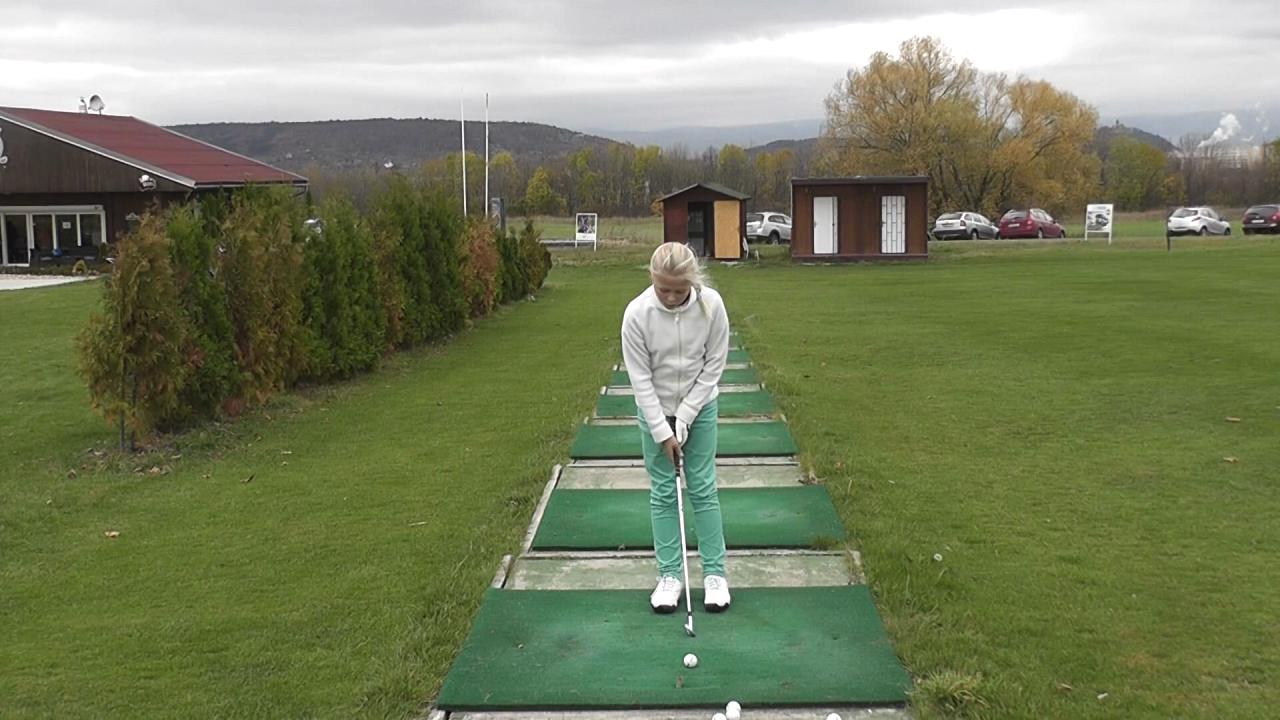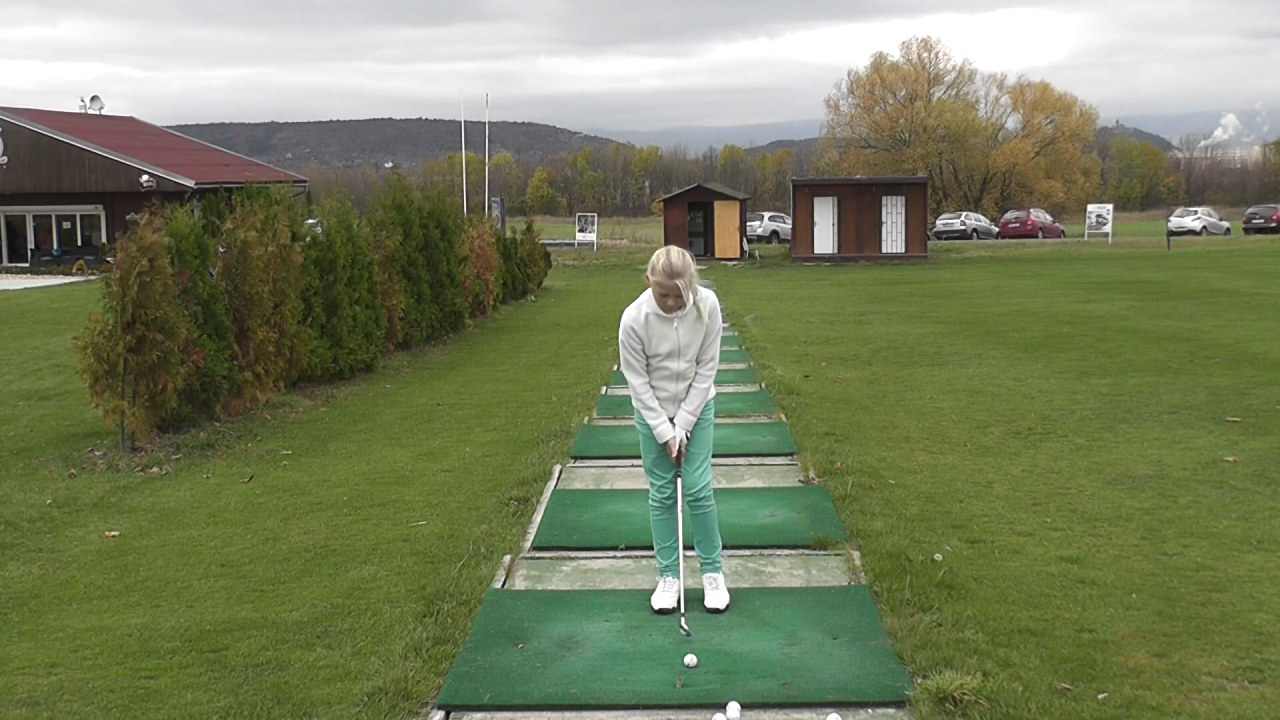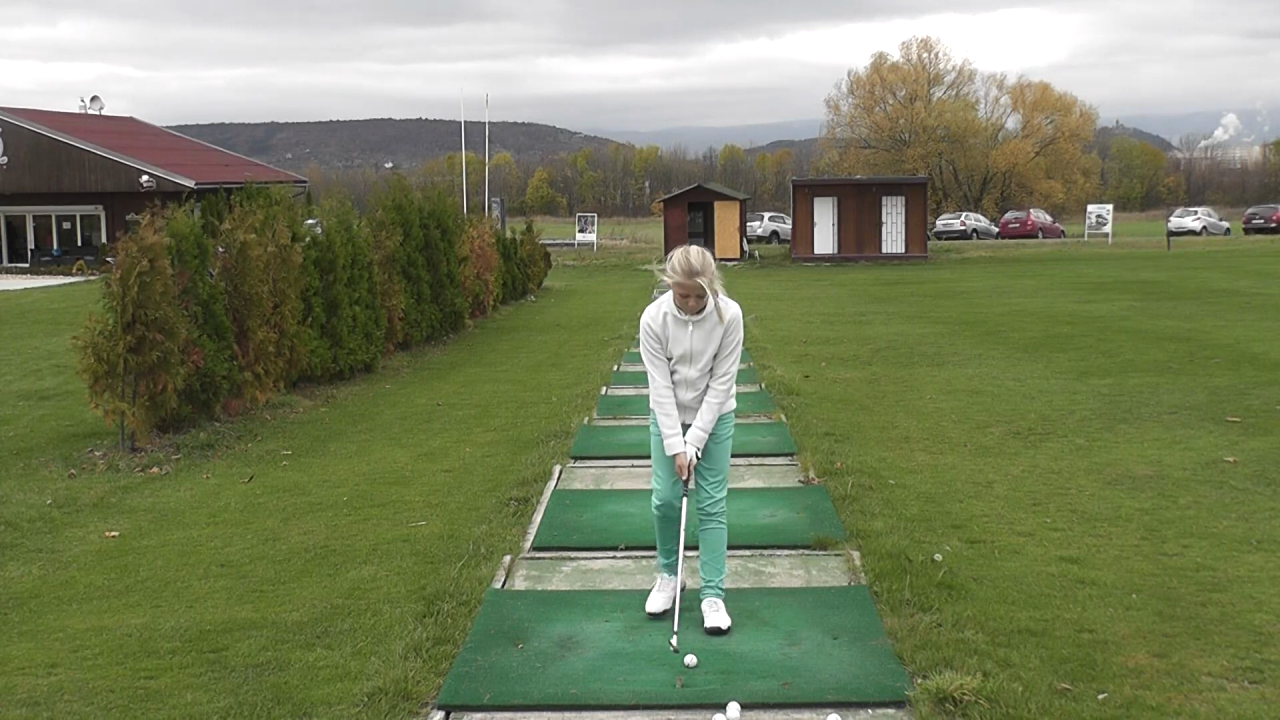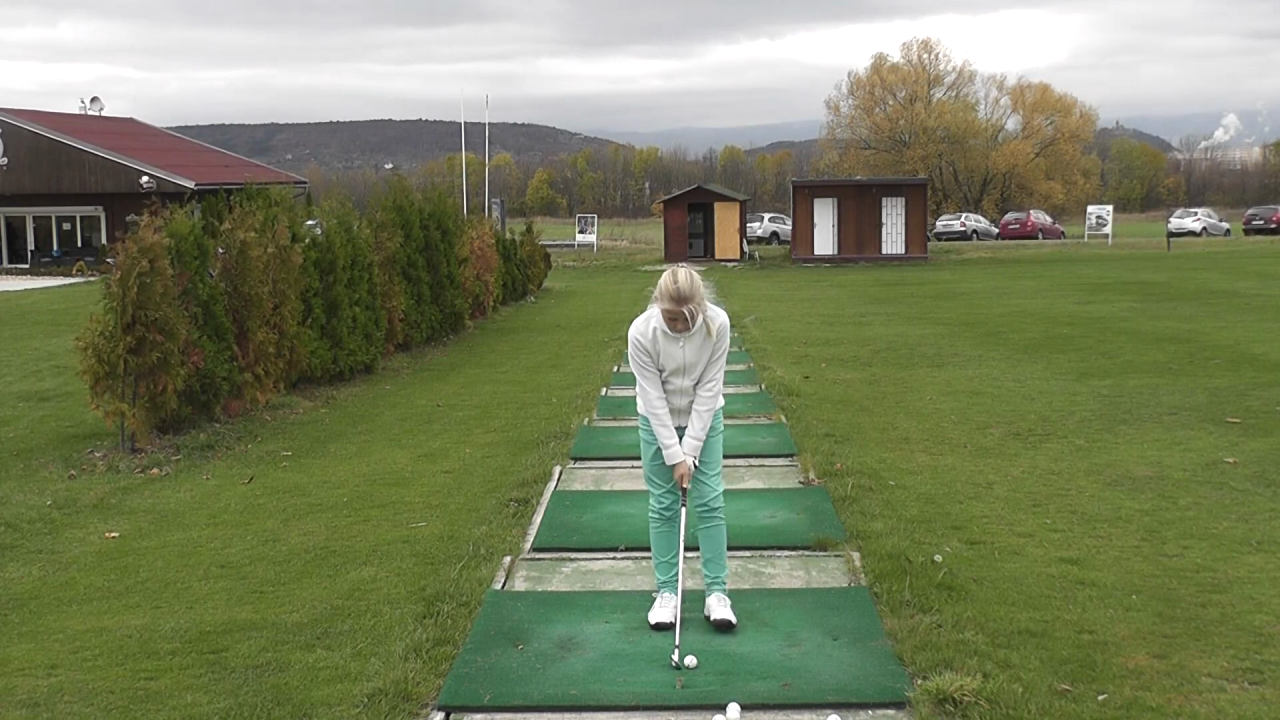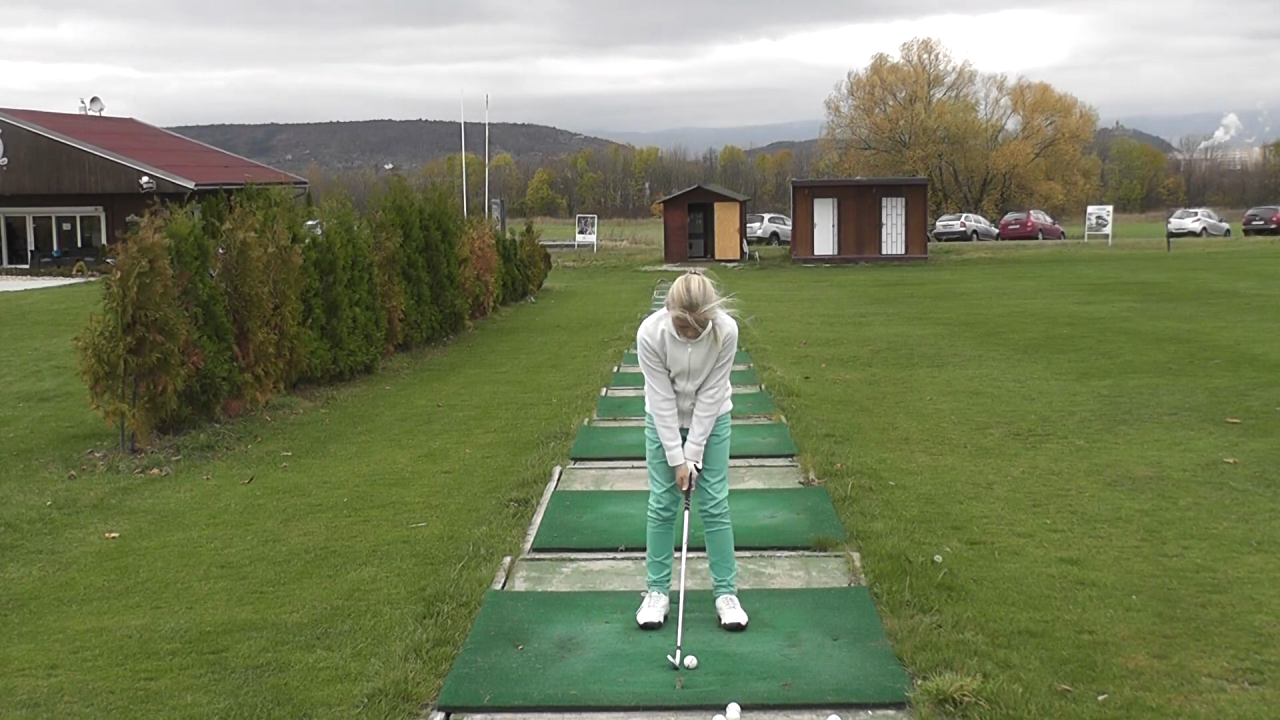
dt=0.7s
person 1, frame 1
left shoulder: (711, 303)
right shoulder: (637, 313)
left elbow: (714, 364)
right elbow: (640, 377)
left wrist: (685, 417)
right wrist: (662, 430)
left hip: (700, 407)
right hip: (655, 410)
left knee: (703, 488)
right knee: (663, 492)
left ankle: (715, 572)
right ankle: (669, 575)
person 1, frame 2
left shoulder: (707, 305)
right shoulder: (633, 319)
left elbow: (706, 369)
right elbow: (637, 380)
left wrist: (683, 424)
right wrist: (665, 431)
left hip: (696, 407)
right hip: (653, 411)
left knee: (698, 488)
right knee: (662, 493)
left ankle: (712, 571)
right ankle: (668, 575)
person 1, frame 3
left shoulder: (729, 315)
right shoulder: (653, 318)
left elbow: (721, 383)
right elbow: (661, 386)
left wrist: (695, 441)
right wrist: (676, 446)
left hip: (715, 418)
right hip: (668, 417)
left knee: (711, 504)
right knee: (665, 500)
left ankle: (713, 594)
right ankle: (666, 574)
person 1, frame 4
left shoulder: (718, 324)
right shoulder: (641, 331)
left elbow: (709, 388)
right elbow: (653, 396)
left wrist: (691, 449)
right wrist: (674, 454)
left hip: (704, 418)
right hip: (658, 421)
left knee: (710, 502)
right knee: (662, 505)
left ankle: (716, 592)
right ankle: (666, 591)
person 1, frame 5
left shoulder: (726, 330)
right shoulder: (650, 333)
left elbow: (712, 394)
right elbow: (661, 398)
left wrist: (694, 453)
right wrist: (677, 458)
left hip: (711, 420)
right hip: (664, 421)
left knee: (715, 504)
right knee: (662, 504)
left ankle: (725, 592)
right ankle: (657, 590)
